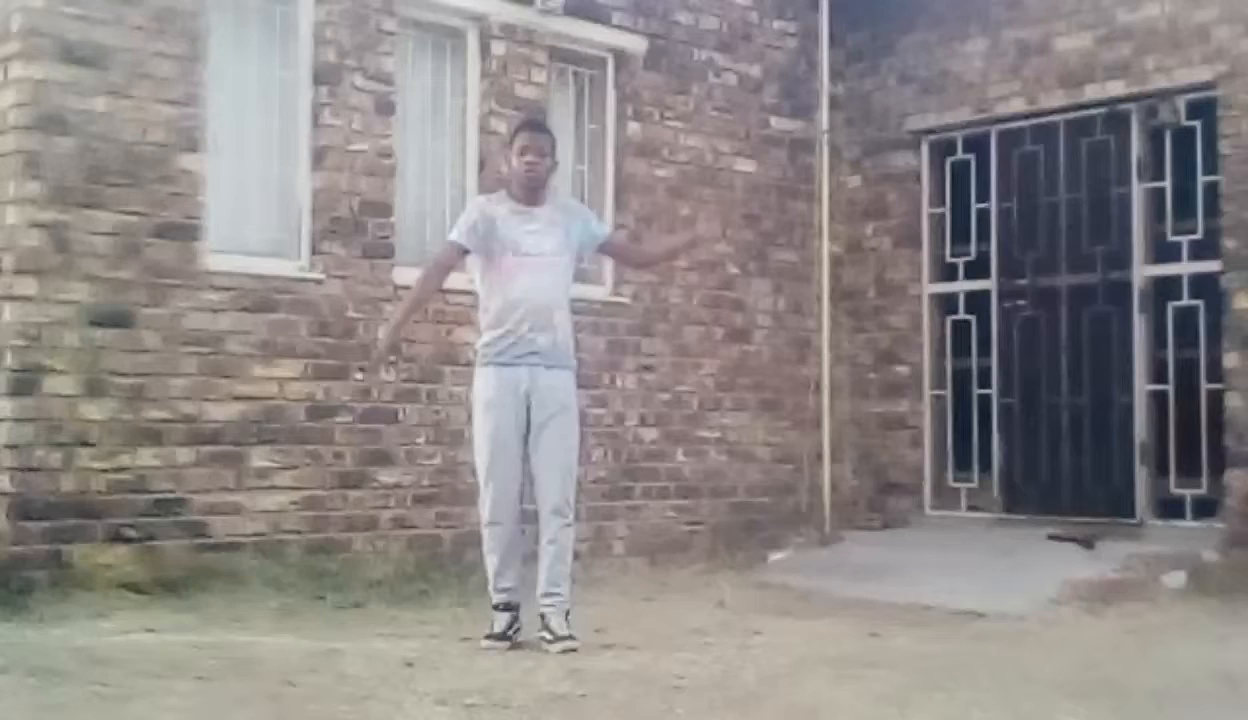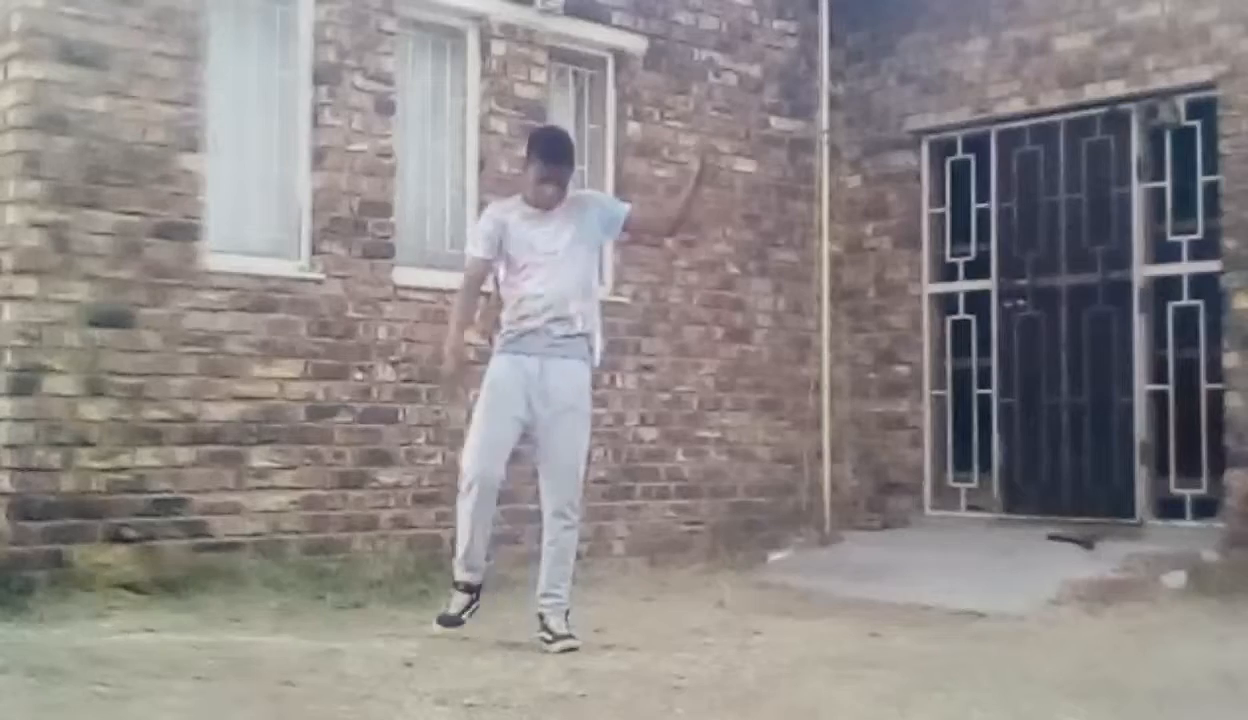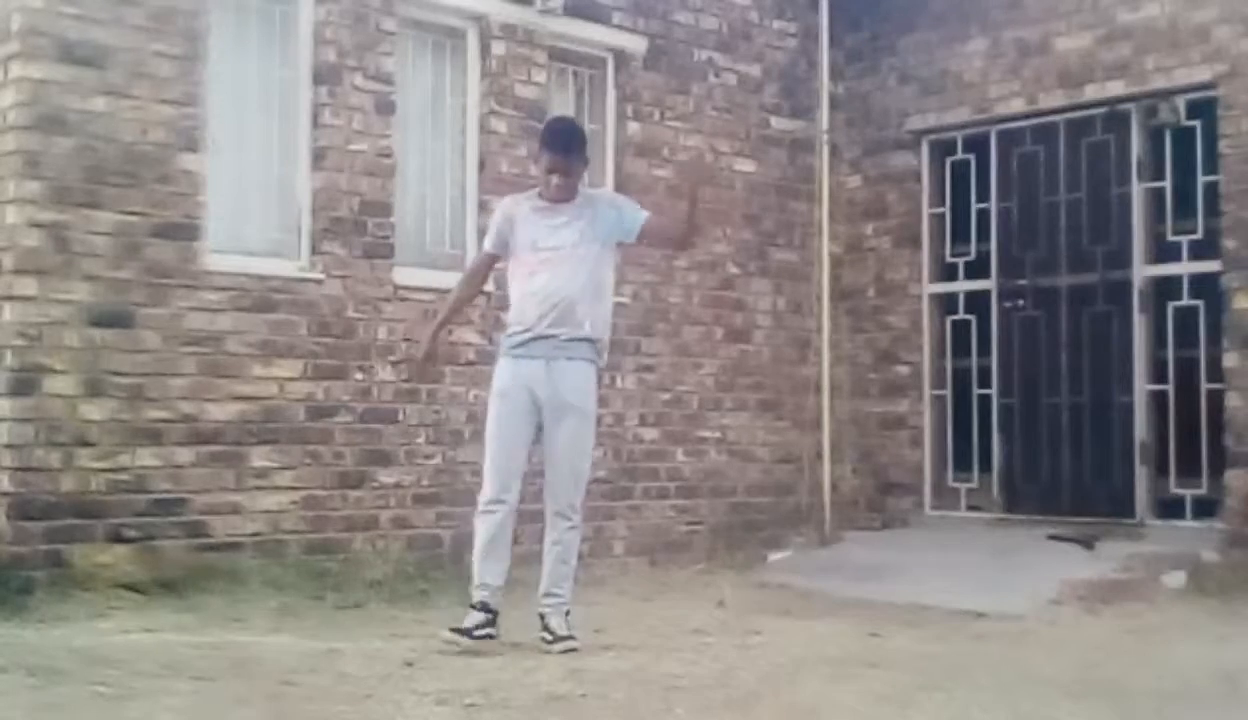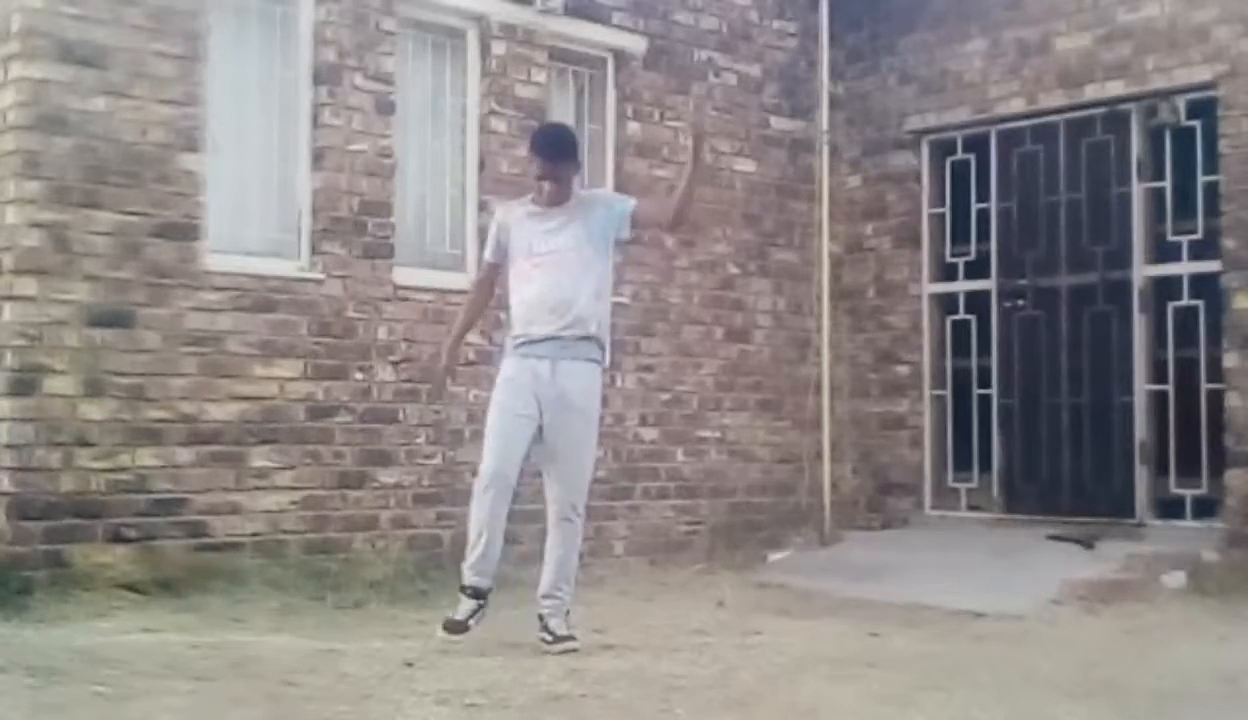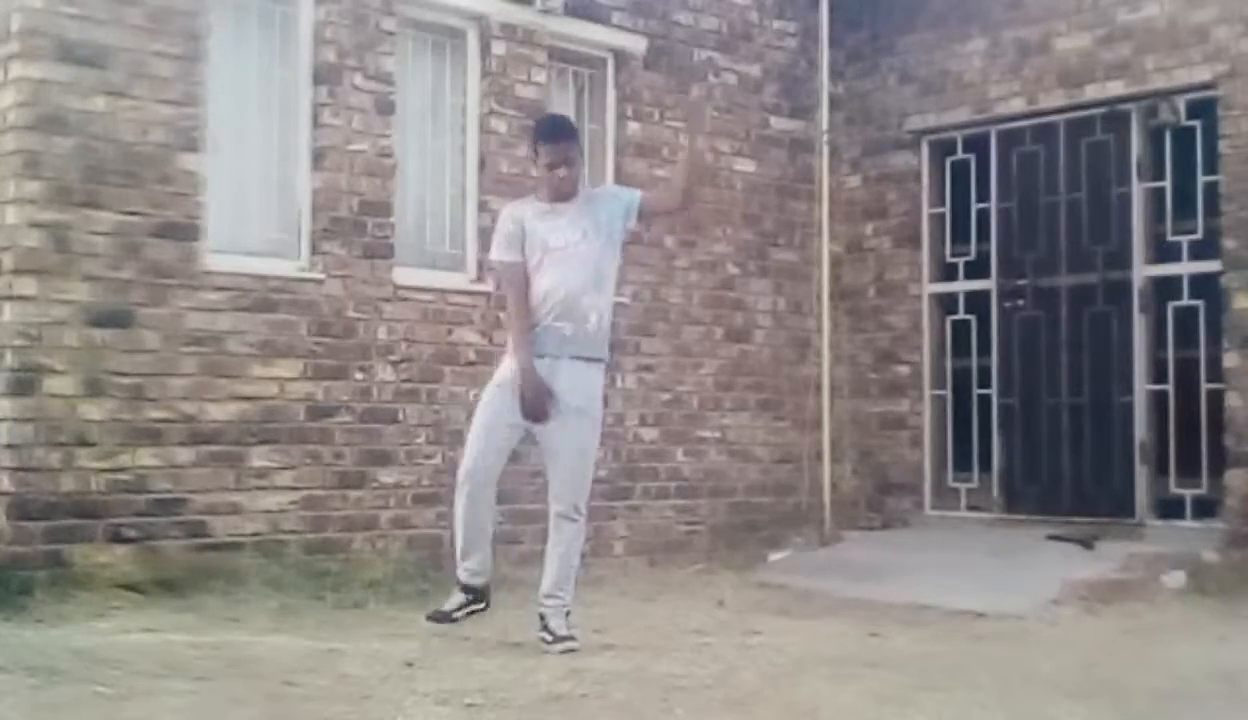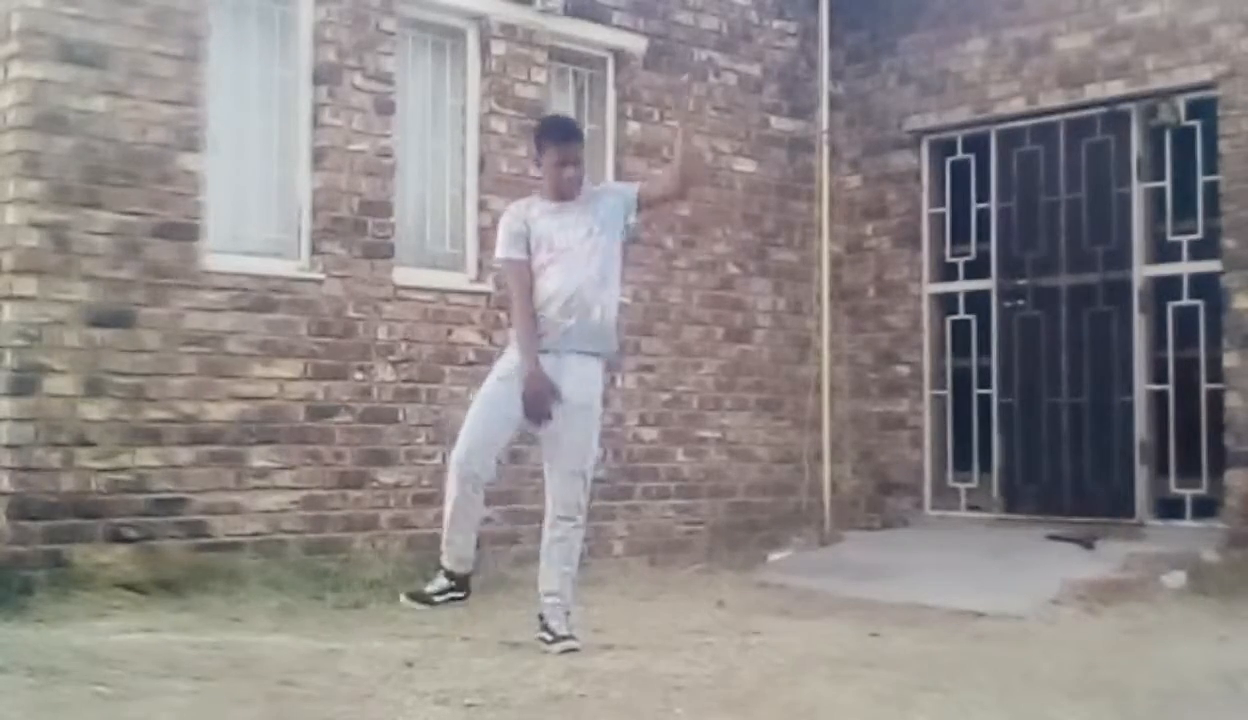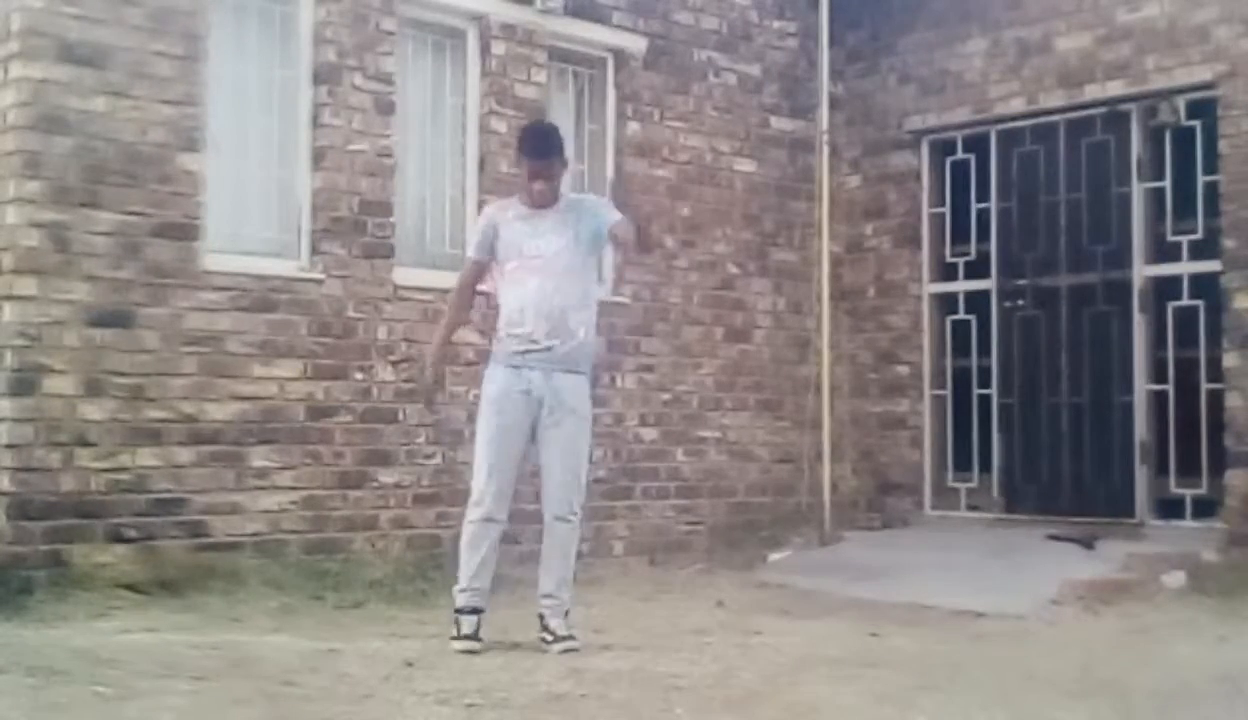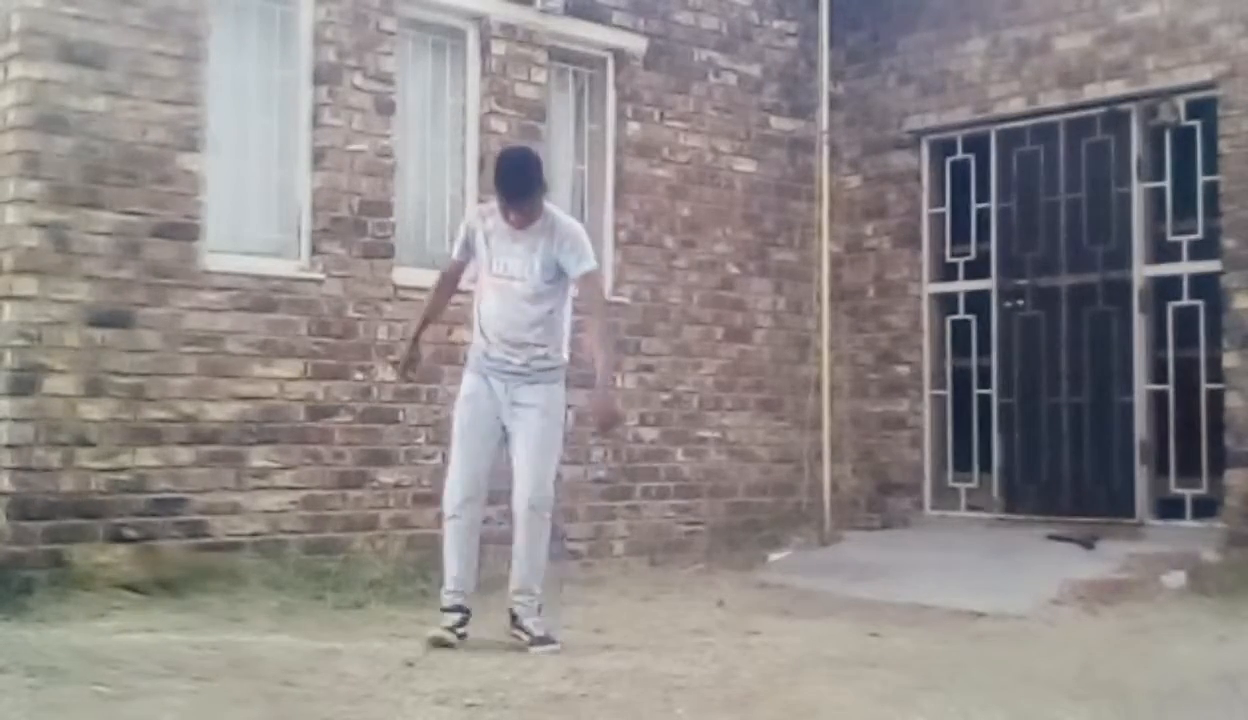
dt=0.5s
person 1, frame 1
left shoulder: (573, 216)
right shoulder: (484, 212)
left elbow: (638, 256)
right elbow: (439, 269)
left wrist: (695, 238)
right wrist: (394, 327)
left hip: (556, 371)
right hip: (498, 370)
left knee: (557, 499)
right knee: (498, 499)
left ankle: (554, 610)
right ankle: (504, 606)
person 1, frame 2
left shoulder: (592, 209)
right shoulder: (498, 217)
left elbow: (664, 226)
right elbow: (471, 284)
left wrist: (695, 180)
right wrist: (453, 340)
left hip: (569, 366)
right hip: (511, 362)
left knee: (563, 499)
right knee: (480, 473)
left ankle: (553, 610)
right ankle: (468, 579)
person 1, frame 3
left shoulder: (609, 208)
right shoulder: (512, 211)
left elbow: (679, 238)
right elbow: (477, 275)
left wrist: (692, 197)
right wrist: (435, 329)
left hip: (575, 366)
right hip: (517, 363)
left knee: (565, 499)
right knee: (499, 490)
left ankle: (554, 610)
right ankle: (485, 605)
person 1, frame 4
left shoulder: (604, 209)
right shoulder: (508, 217)
left elbow: (670, 217)
right elbow: (485, 284)
left wrist: (692, 163)
right wrist: (452, 343)
left hip: (579, 367)
right hip: (522, 363)
left knee: (568, 499)
right knee: (495, 476)
left ankle: (554, 611)
right ankle: (475, 586)
person 1, frame 5
left shoulder: (610, 203)
right shoulder: (516, 217)
left elbow: (677, 200)
right elbow: (516, 298)
left wrist: (689, 137)
right wrist: (526, 370)
left hip: (581, 369)
right hip: (524, 362)
left knee: (569, 498)
right knee: (475, 473)
left ankle: (554, 611)
right ankle: (472, 585)
person 1, frame 6
left shoulder: (612, 201)
right shoulder: (519, 217)
left elbow: (678, 187)
right elbow: (521, 296)
left wrist: (683, 122)
right wrist: (531, 368)
left hip: (582, 364)
right hip: (526, 356)
left knee: (569, 496)
right knee: (468, 459)
left ankle: (554, 613)
right ankle: (455, 571)
person 1, frame 7
left shoulder: (589, 212)
right shoulder: (497, 217)
left elbow: (638, 244)
right elbow: (466, 287)
left wrist: (630, 227)
right wrist: (436, 352)
left hip: (568, 373)
right hip: (509, 369)
left knee: (563, 501)
right knee: (489, 494)
left ankle: (554, 612)
right ankle: (468, 608)
person 1, frame 8
left shoulder: (566, 235)
right shoulder: (478, 222)
left elbow: (596, 309)
right elbow: (450, 279)
left wrist: (604, 384)
right wrist: (415, 338)
left hip: (540, 381)
right hip: (482, 374)
left knee: (532, 497)
right knee: (462, 493)
left ankle: (526, 610)
right ankle: (455, 606)
